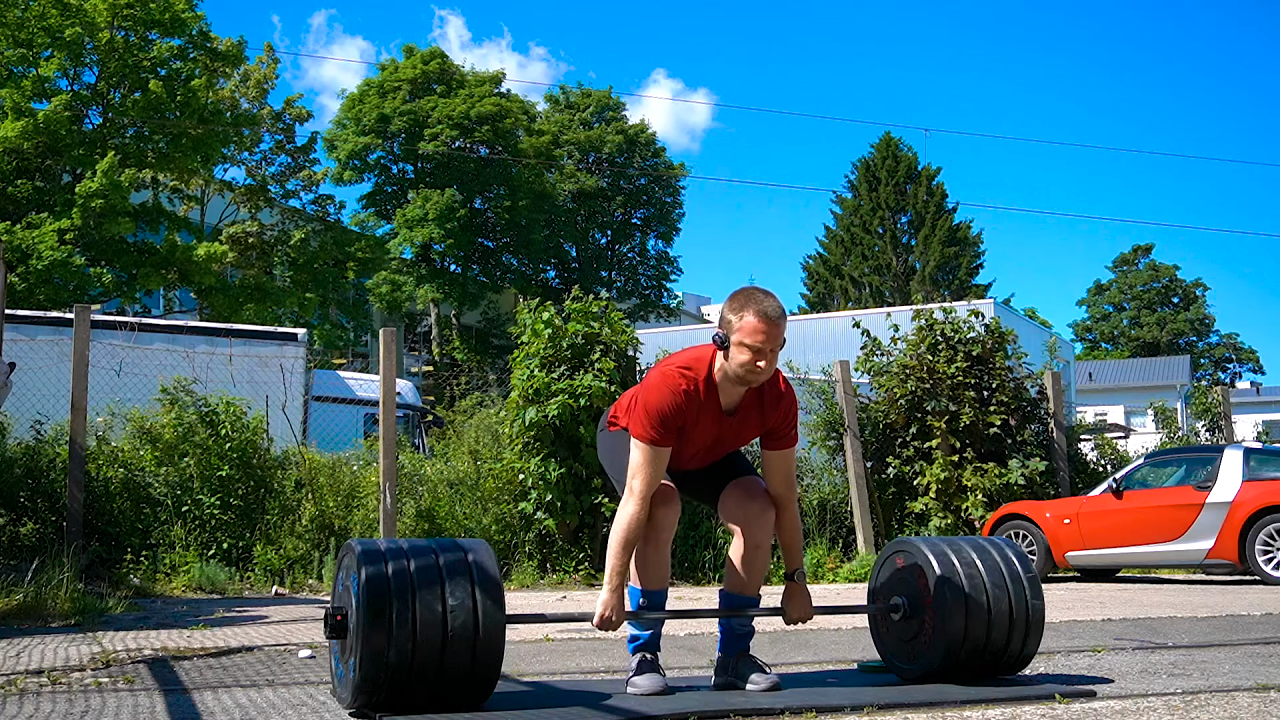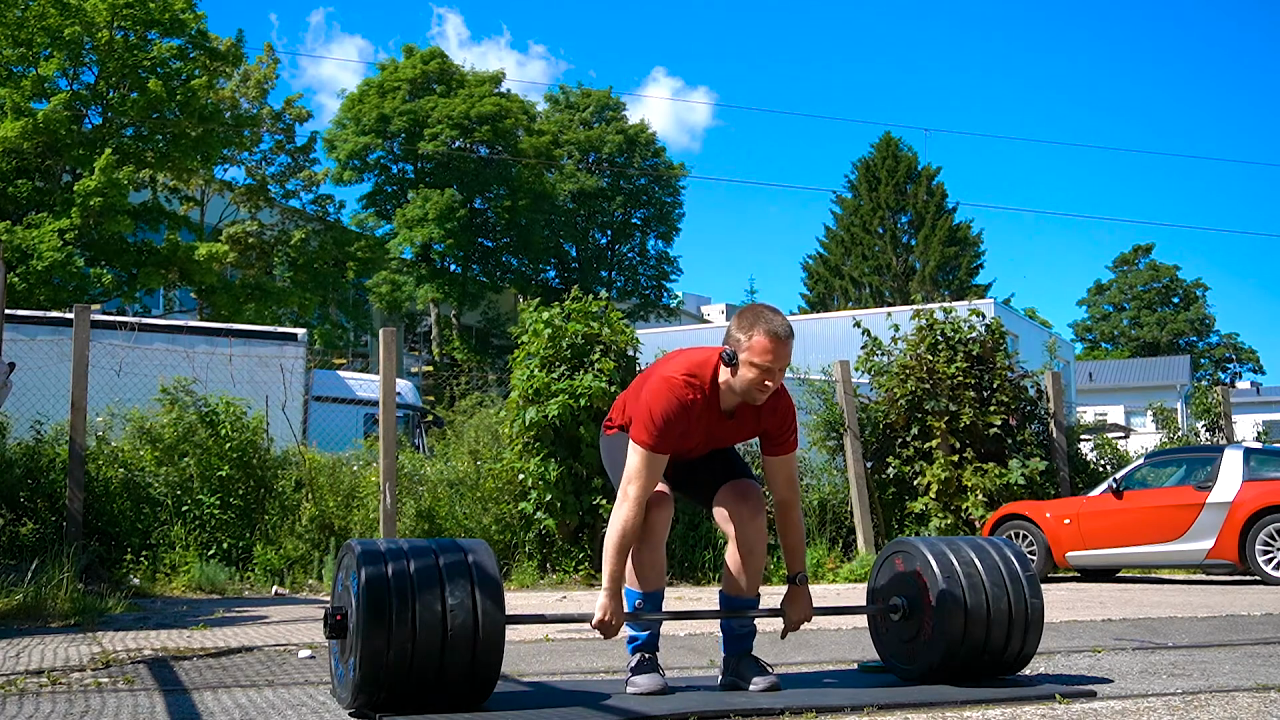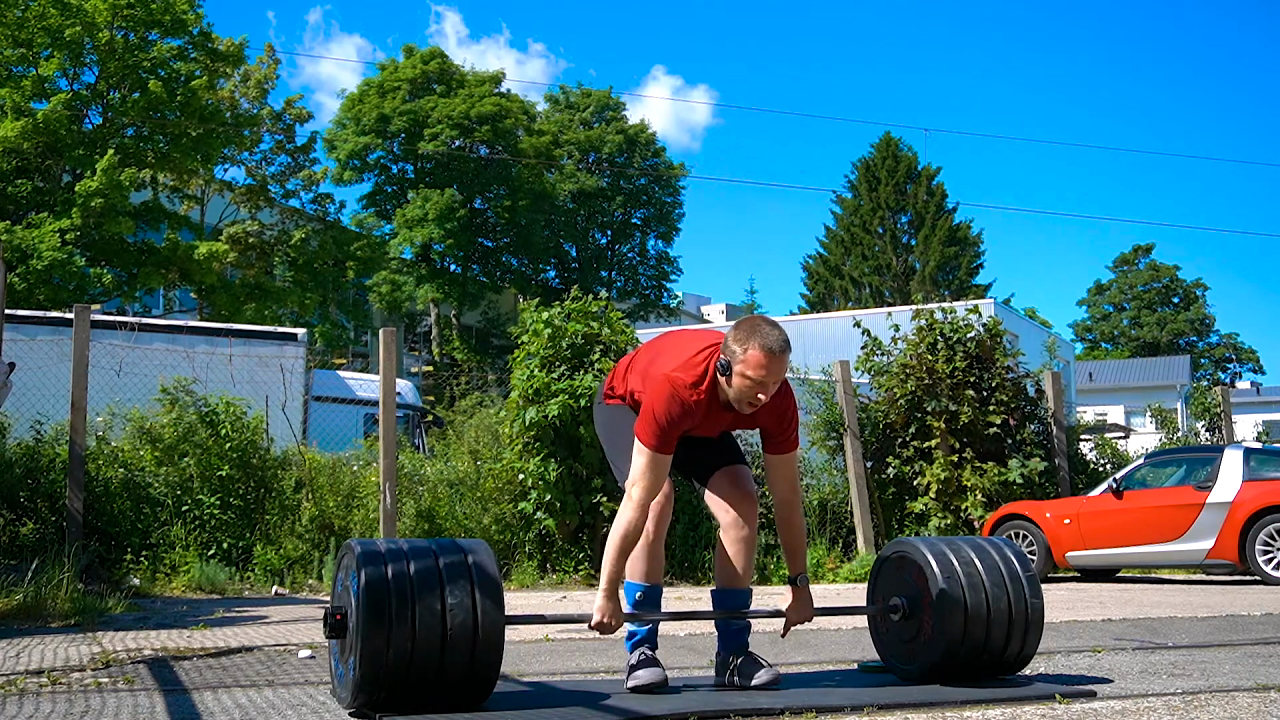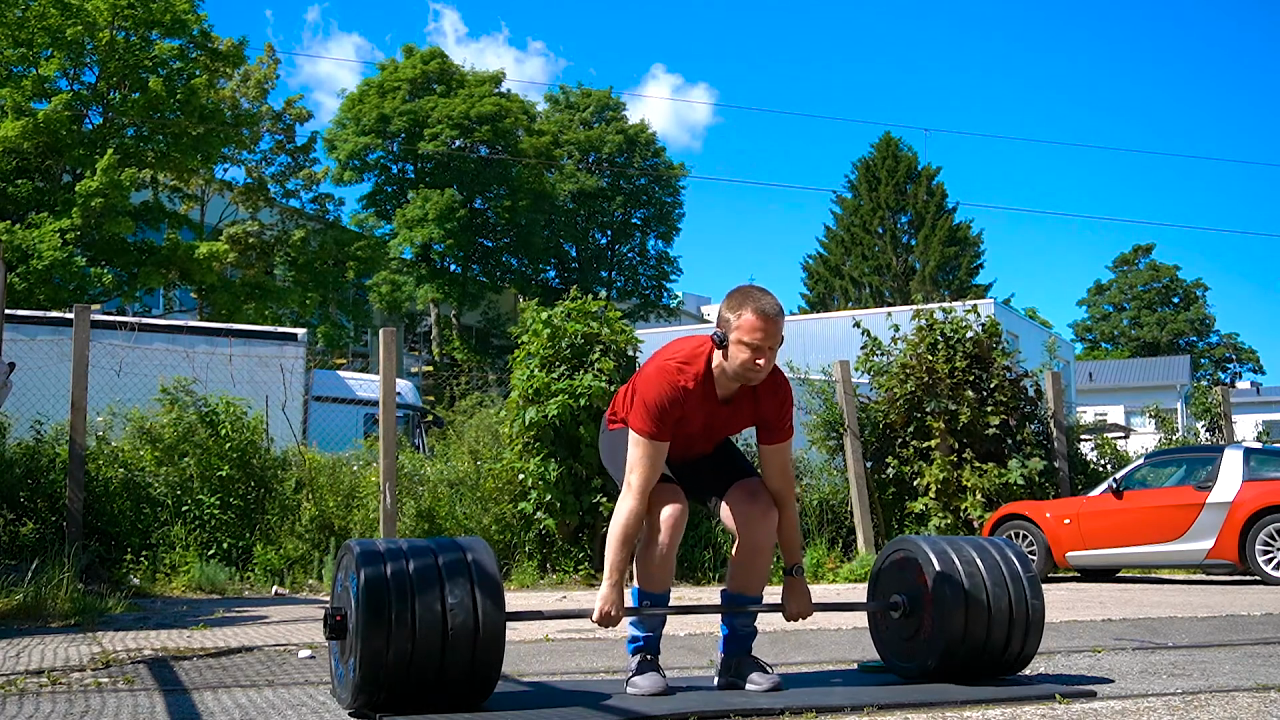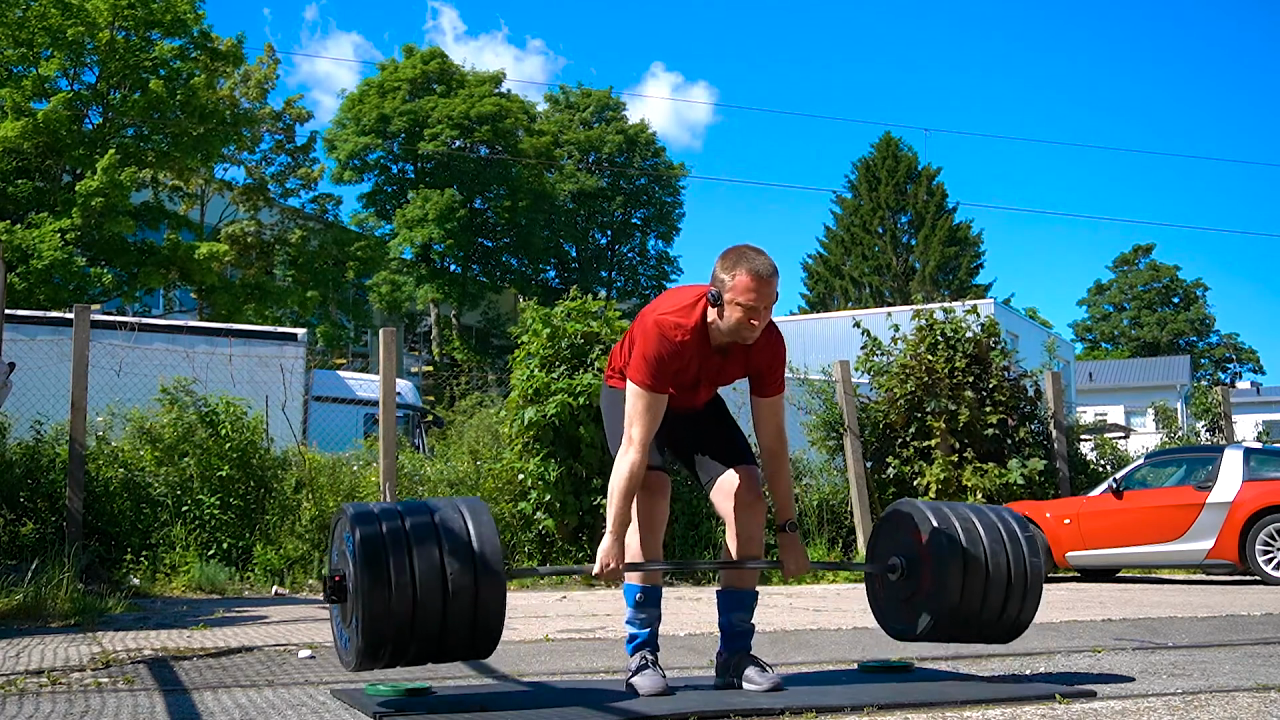
dt=1s
person 1, frame 1
left shoulder: (778, 396)
right shoulder: (671, 385)
left elbow: (783, 495)
right elbow: (638, 496)
left wrist: (795, 580)
right wrist: (612, 589)
left hip: (708, 451)
right hip: (628, 436)
left knee: (758, 515)
right knee: (662, 510)
left ankle: (733, 654)
right ankle: (643, 654)
person 1, frame 2
left shoulder: (776, 404)
right shoulder: (673, 389)
left elbow: (786, 497)
right elbow: (632, 500)
left wrist: (797, 582)
right wrist: (609, 592)
left hip: (704, 448)
right hip: (629, 435)
left knee: (750, 515)
right knee: (656, 509)
left ankle: (737, 654)
right ankle: (642, 655)
person 1, frame 3
left shoulder: (777, 398)
right shoulder: (674, 387)
left elbow: (787, 496)
right elbow: (638, 498)
left wrist: (799, 583)
right wrist: (607, 593)
left hip: (703, 423)
right hip: (627, 404)
left knee: (741, 509)
right knee: (657, 503)
left ankle: (734, 653)
right ankle: (641, 649)
person 1, frame 4
left shoulder: (774, 390)
right shoulder: (669, 378)
left elbow: (781, 489)
right elbow: (636, 491)
left wrist: (794, 575)
right wrist: (611, 584)
left hip: (704, 444)
right hip: (630, 434)
left knee: (760, 516)
right knee: (669, 512)
left ankle: (735, 655)
right ankle: (643, 655)
person 1, frame 5
left shoulder: (768, 343)
right shoulder: (665, 330)
left elbow: (773, 443)
right elbow: (636, 446)
left wrist: (789, 531)
right wrist: (614, 536)
left hip: (698, 402)
right hip: (631, 391)
left knee: (748, 503)
right knee: (652, 499)
left ankle: (735, 653)
right ankle: (642, 654)
